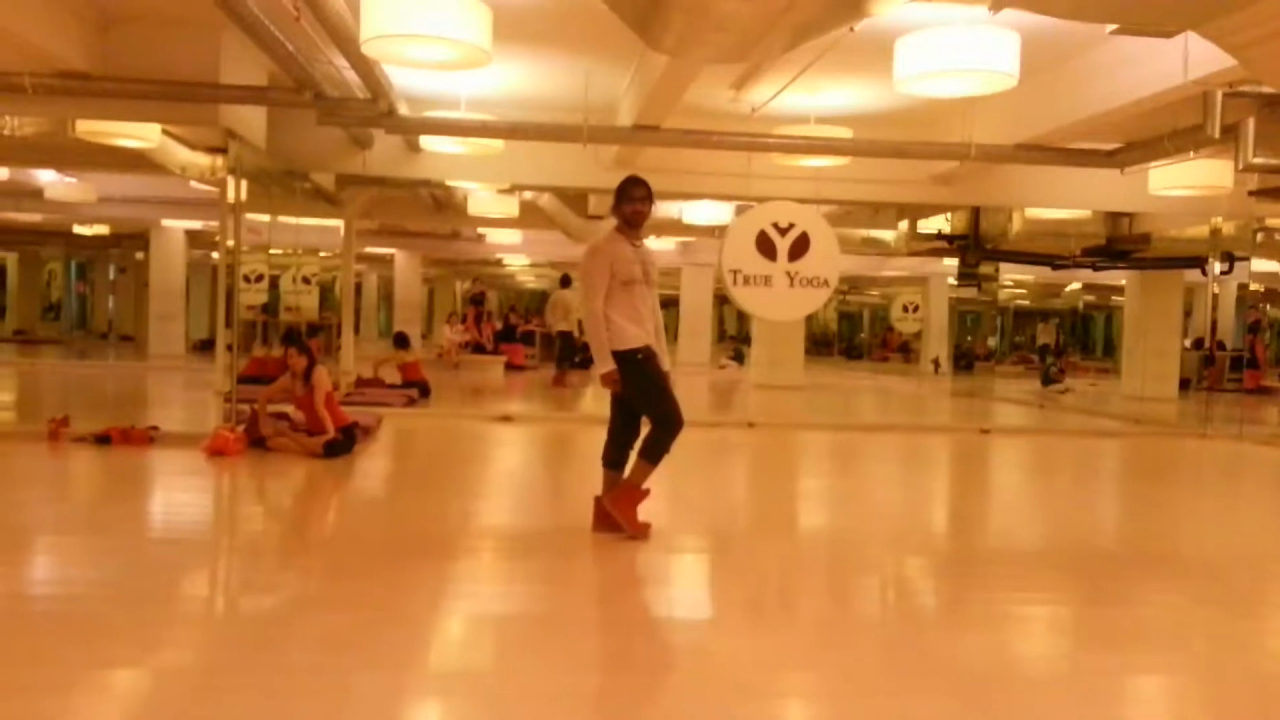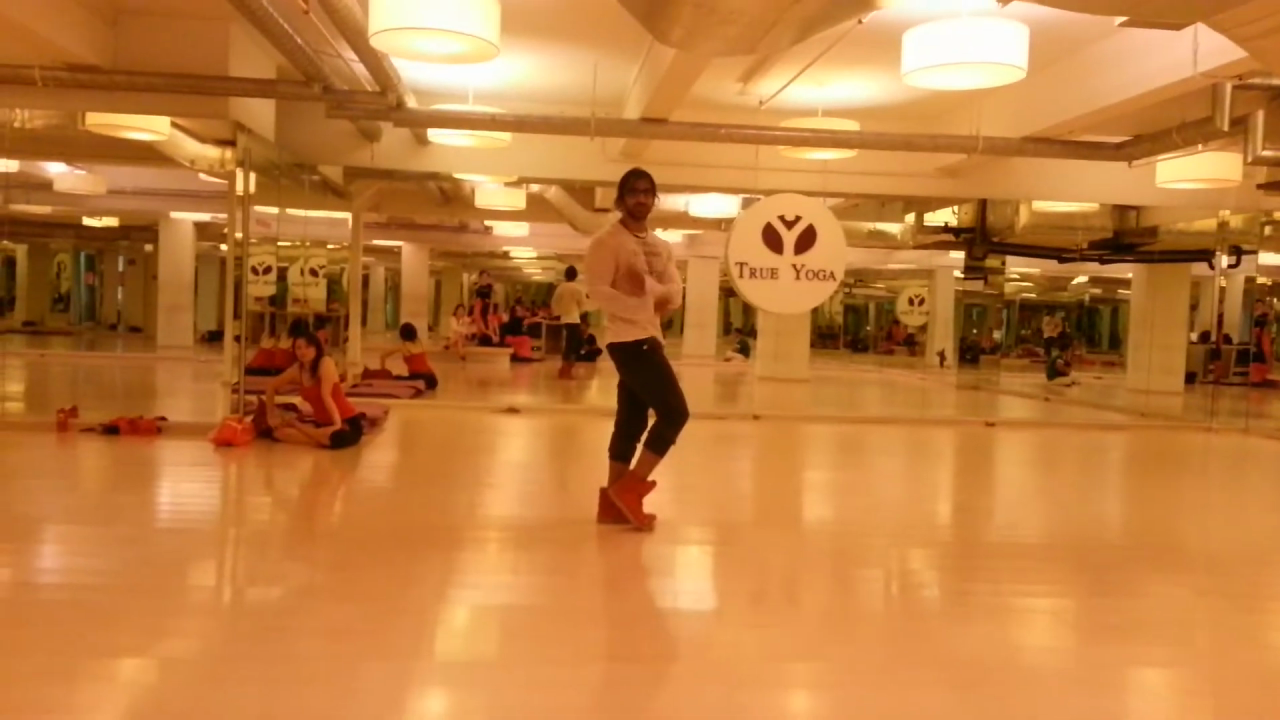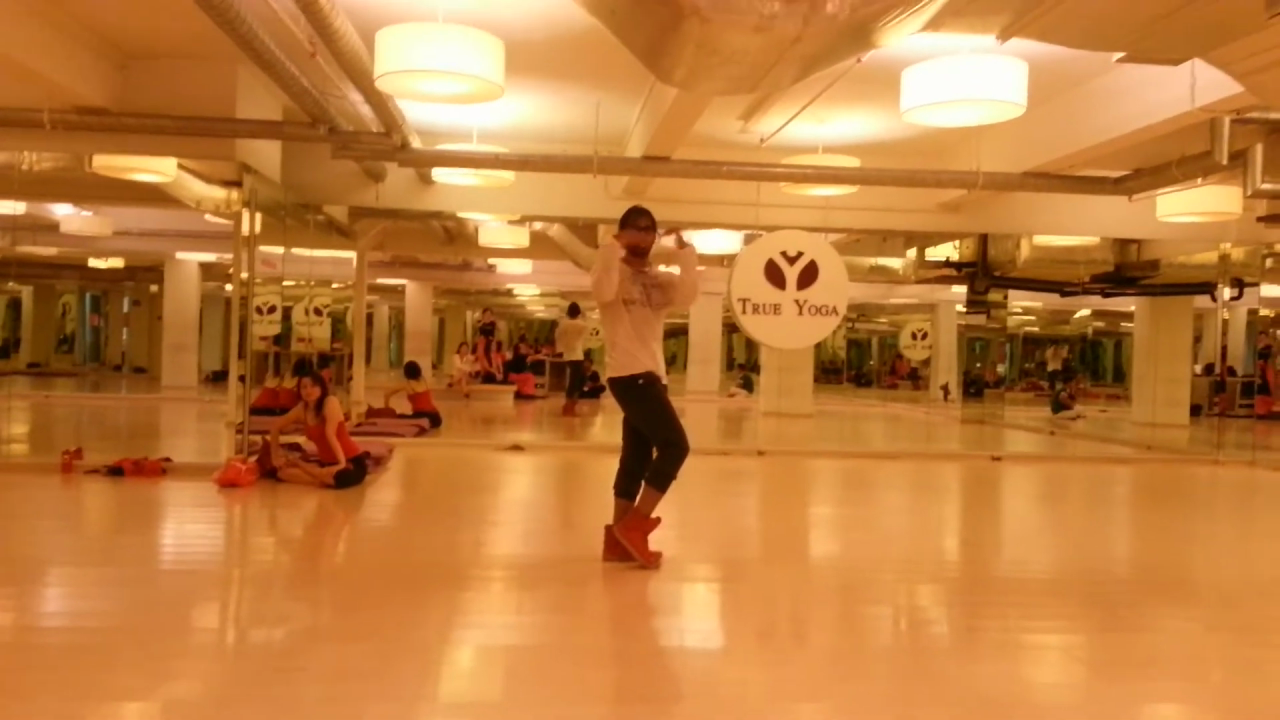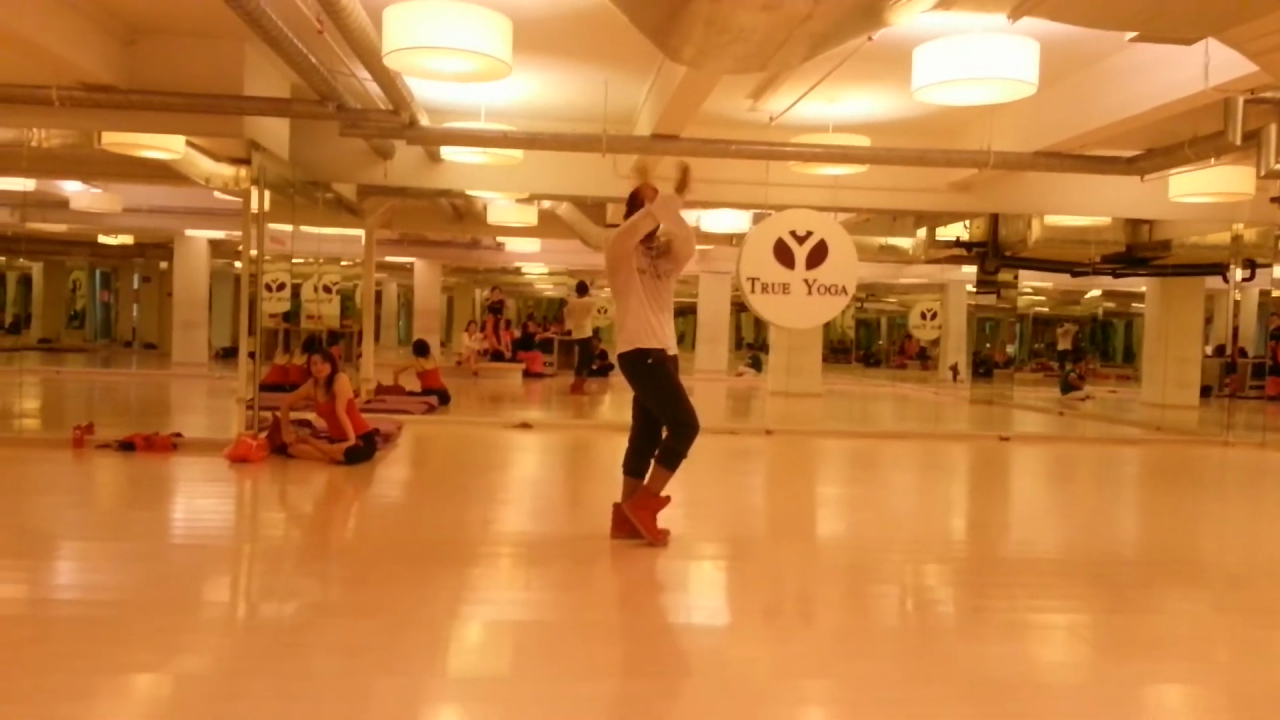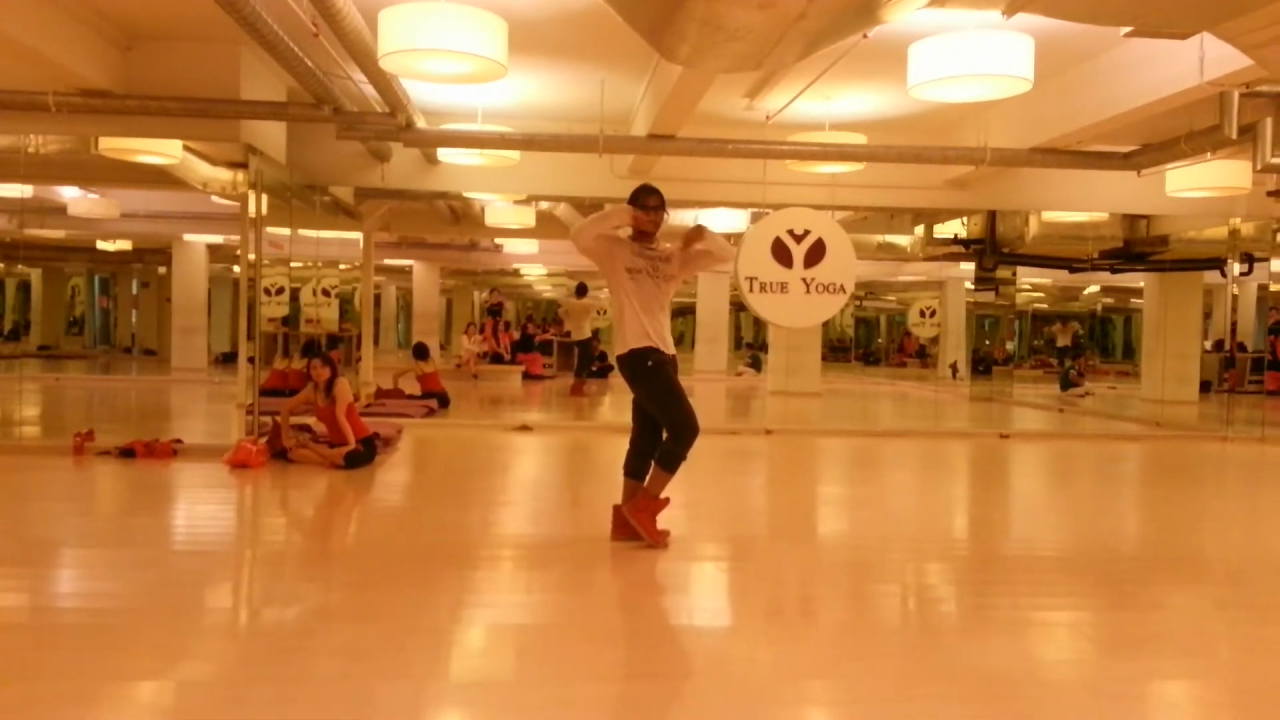
dt=0.7s
person 1, frame 1
left shoulder: (647, 255)
right shoulder: (602, 249)
right elbow: (592, 308)
left wrist: (662, 361)
right wrist: (604, 362)
left hip: (643, 351)
right hip: (624, 352)
left knee: (624, 430)
right knee: (669, 420)
left ankle: (609, 507)
right ankle: (625, 495)
person 1, frame 2
left shoulder: (660, 246)
right shoulder: (606, 241)
left elbow: (675, 293)
right elbow: (599, 294)
left wrist: (649, 291)
right wrist: (647, 304)
left hip: (647, 340)
right hip: (629, 341)
left knee: (632, 421)
right knee: (674, 411)
left ankle: (613, 500)
right ankle: (630, 486)
person 1, frame 3
left shoulder: (663, 280)
right shoulder: (610, 270)
left elbow: (687, 297)
right elbow: (603, 292)
left wrist: (687, 255)
right wrist: (614, 247)
left hip: (653, 375)
right hip: (629, 374)
left knee: (637, 457)
right knee: (674, 445)
left ankle: (619, 537)
right ankle: (635, 524)
person 1, frame 4
left shoulder: (670, 254)
right shoulder: (618, 249)
left elbow: (687, 241)
right elbow: (627, 235)
left wrist: (668, 203)
right wrist: (654, 203)
left hip: (666, 354)
right hip: (638, 352)
left knee: (645, 435)
right knee: (683, 424)
left ankle: (628, 511)
right ankle: (643, 502)
person 1, frame 5
left shoulder: (676, 256)
right shoulder: (615, 249)
left elbow: (724, 255)
right elbow: (581, 235)
left wrist: (700, 233)
right wrist: (622, 213)
left hip: (663, 353)
right hip: (638, 353)
left knee: (647, 437)
right knee: (684, 427)
left ankle: (627, 517)
right ankle: (644, 505)
